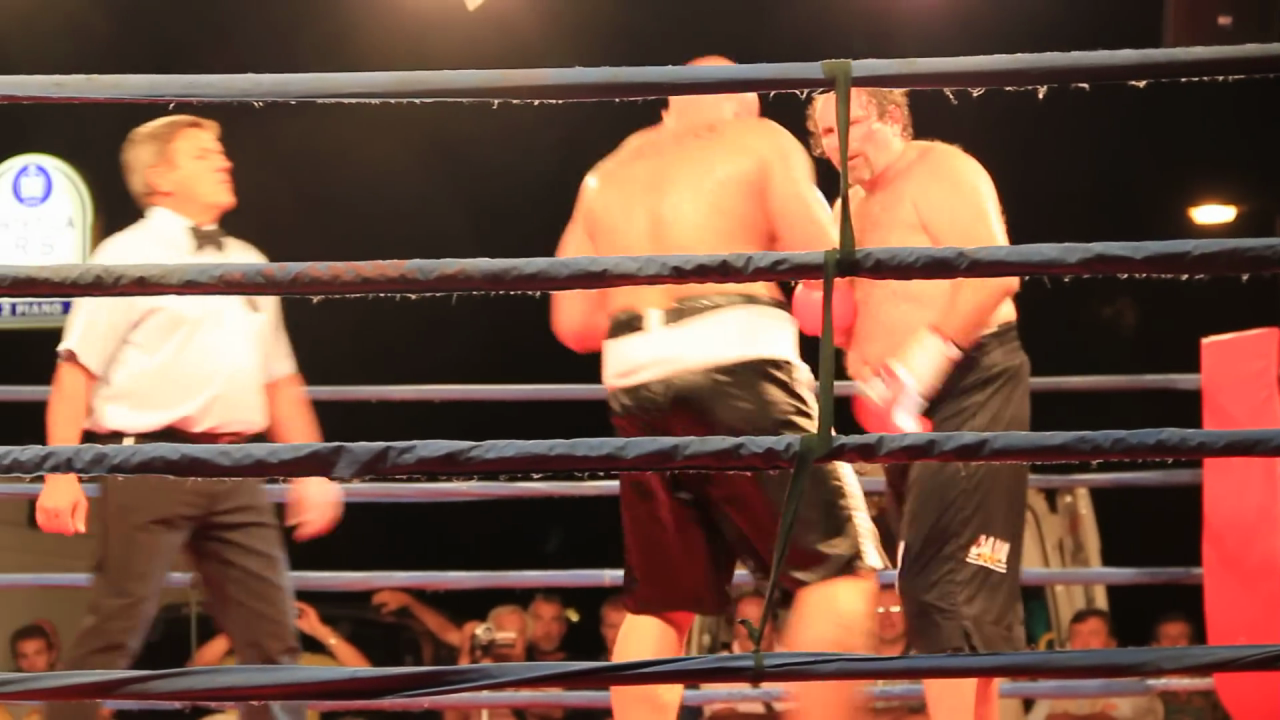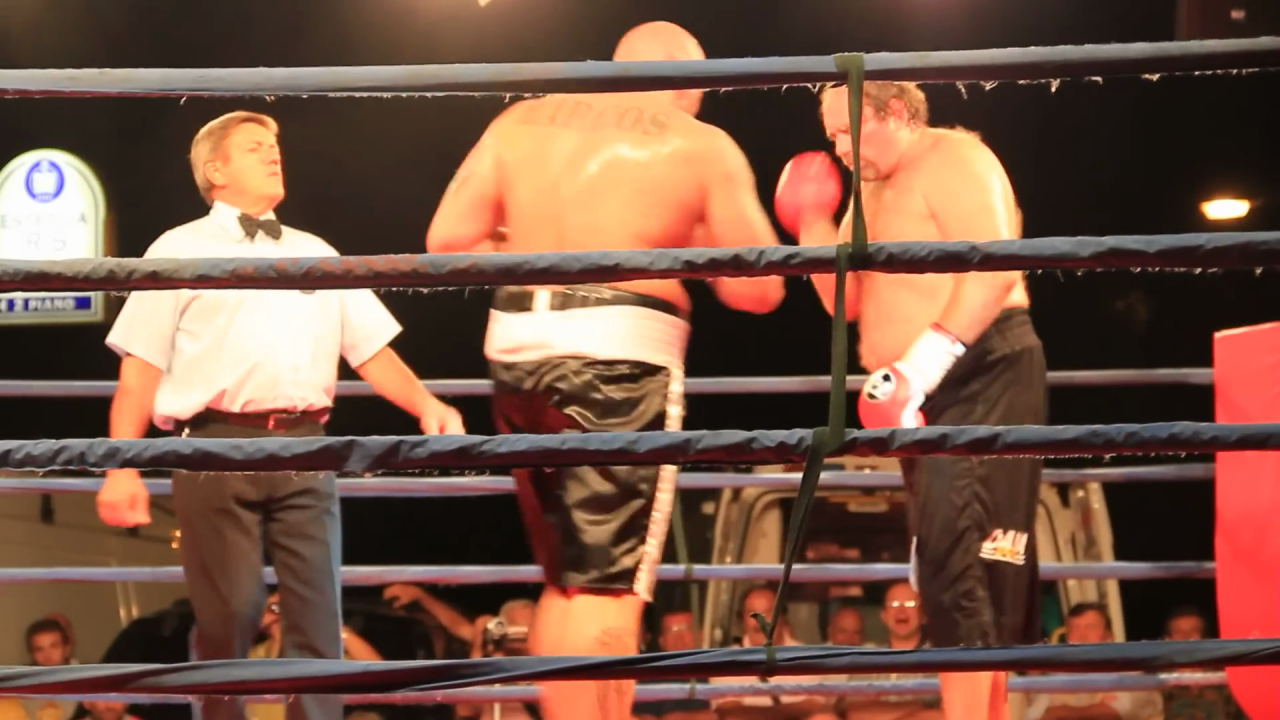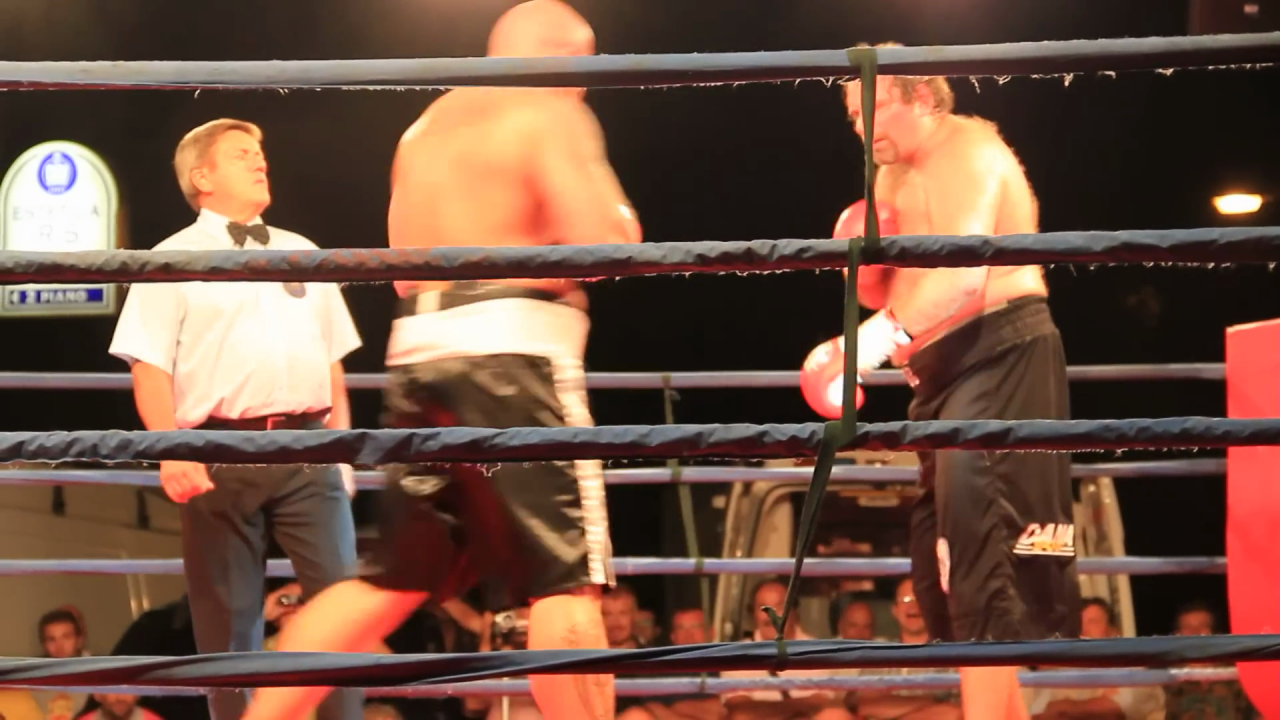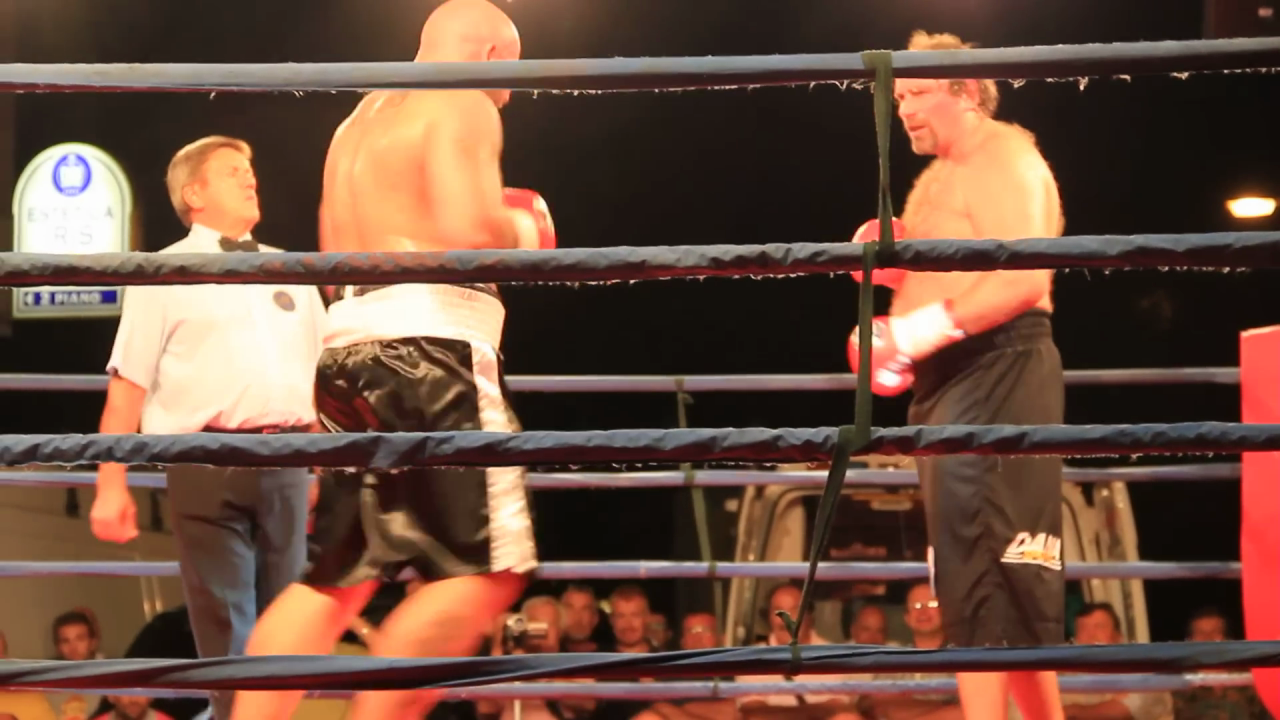
dt=0.3s
person 1, frame 1
left shoulder: (605, 177)
right shoulder: (763, 143)
left elbow: (572, 324)
right elbow: (819, 259)
left hip: (640, 387)
right hip: (740, 371)
left knee: (662, 605)
right knee: (840, 571)
person 1, frame 2
left shoulder: (522, 123)
right shoulder: (703, 149)
left elbow: (449, 239)
right elbow: (756, 290)
right wrist: (704, 246)
left hip: (521, 360)
right hip: (618, 363)
left knee: (573, 583)
right knee: (608, 588)
person 1, frame 3
left shoulder: (426, 130)
right shoulder: (547, 118)
right elbow: (603, 241)
right wrist: (610, 215)
left hip: (422, 366)
right hip: (505, 366)
left knee: (384, 585)
right knee: (567, 586)
person 1, frame 4
left shoulder: (361, 123)
right shoulder: (461, 109)
right elbow: (468, 236)
right wrist: (523, 228)
left hip: (355, 351)
right hip: (424, 348)
left knee: (331, 581)
right knee: (483, 571)
person 2, frame 1
left shoulder: (942, 173)
right shoulder: (855, 206)
left elbow: (993, 274)
left wrist: (915, 366)
left hip: (972, 392)
right hip: (914, 410)
left knee: (938, 575)
right knee: (953, 577)
person 2, frame 2
left shoulder: (954, 160)
right shoulder: (873, 192)
left elbow: (996, 269)
right elbow: (847, 302)
left wrist: (919, 367)
right wrist: (815, 227)
left hip: (980, 376)
right hip: (926, 395)
left knee: (957, 563)
right knee: (960, 566)
person 2, frame 3
left shoulder: (968, 154)
right shoulder: (896, 175)
left elbow: (963, 278)
right elbow: (872, 284)
left wrist: (865, 343)
right wrist: (853, 248)
left hip: (998, 363)
right hip: (951, 377)
left knee: (980, 554)
right knee: (943, 553)
person 2, frame 4
left shoulder: (1004, 160)
right shoulder: (940, 174)
left elbow: (1024, 282)
left wrist: (914, 330)
right wrist: (886, 260)
left hip: (994, 371)
right hip: (951, 380)
left knee: (977, 561)
right knee: (979, 563)
person 3, frame 1
left shoulder: (248, 263)
right shoulder: (129, 256)
left elbow: (277, 377)
right elbow: (76, 371)
left wrist: (309, 468)
right wrist: (61, 474)
left hip: (233, 471)
left knee: (270, 629)
right knee: (118, 621)
person 3, frame 2
left shoulder: (317, 254)
right shoulder: (179, 251)
left elbow: (371, 351)
right elbow: (141, 368)
left wrist: (428, 406)
right wrist: (122, 467)
right hip: (216, 449)
left knee: (315, 615)
right knee: (229, 613)
person 3, frame 3
left shoulder: (303, 254)
left elbow: (332, 365)
right elbow: (151, 370)
right wrist: (171, 449)
right hip: (219, 454)
right knee: (228, 618)
person 3, frame 4
right shoulder: (164, 277)
left elbow: (318, 380)
right elbow: (127, 388)
right wrist: (111, 485)
left hip: (286, 463)
right hip: (206, 463)
right knee: (225, 620)
